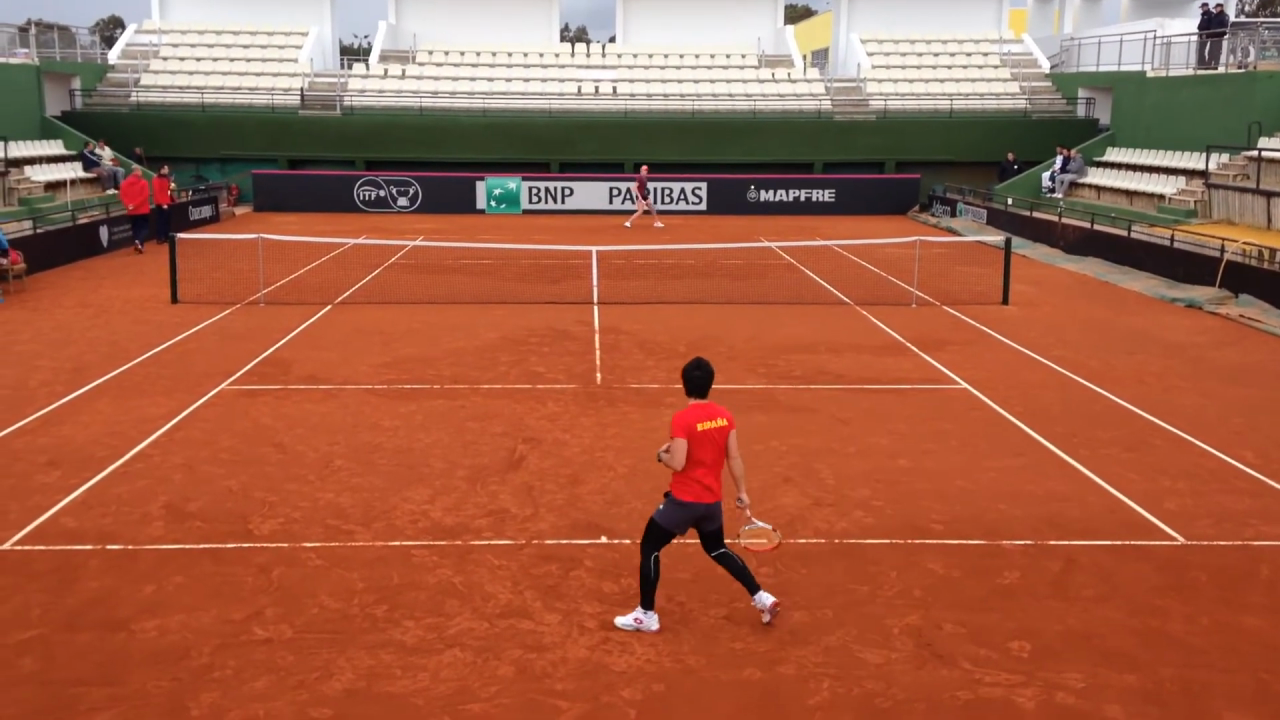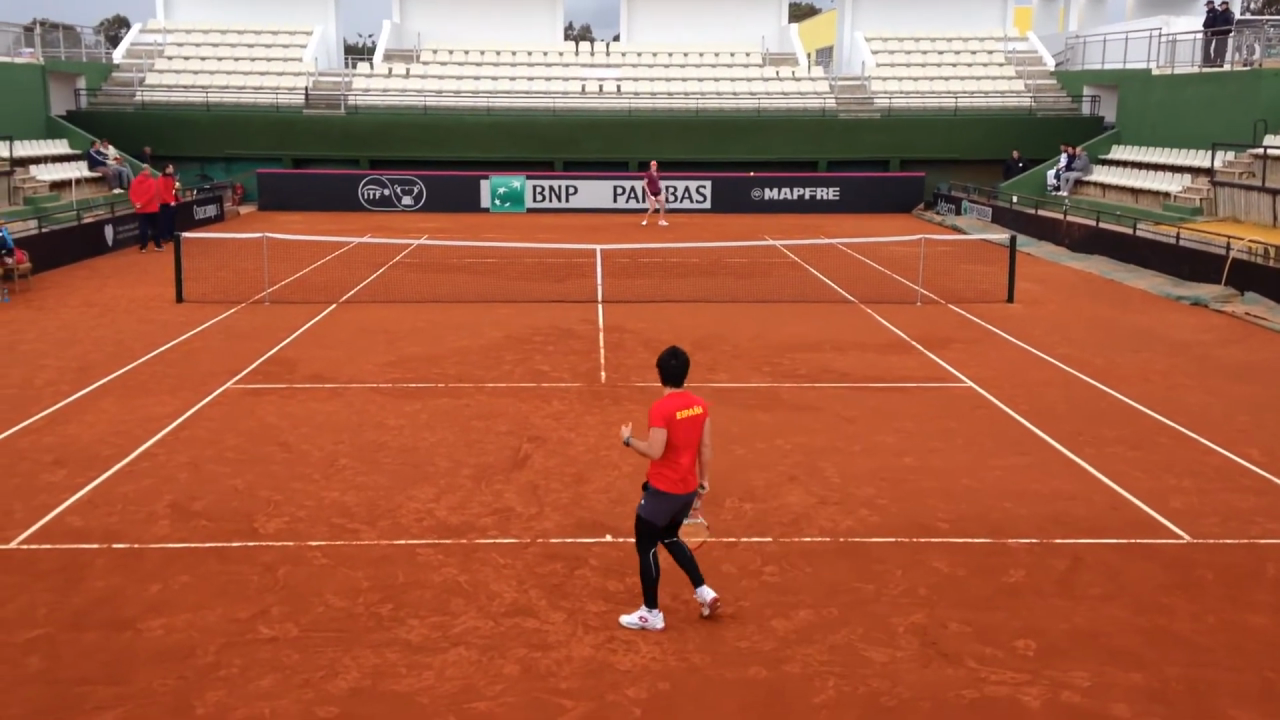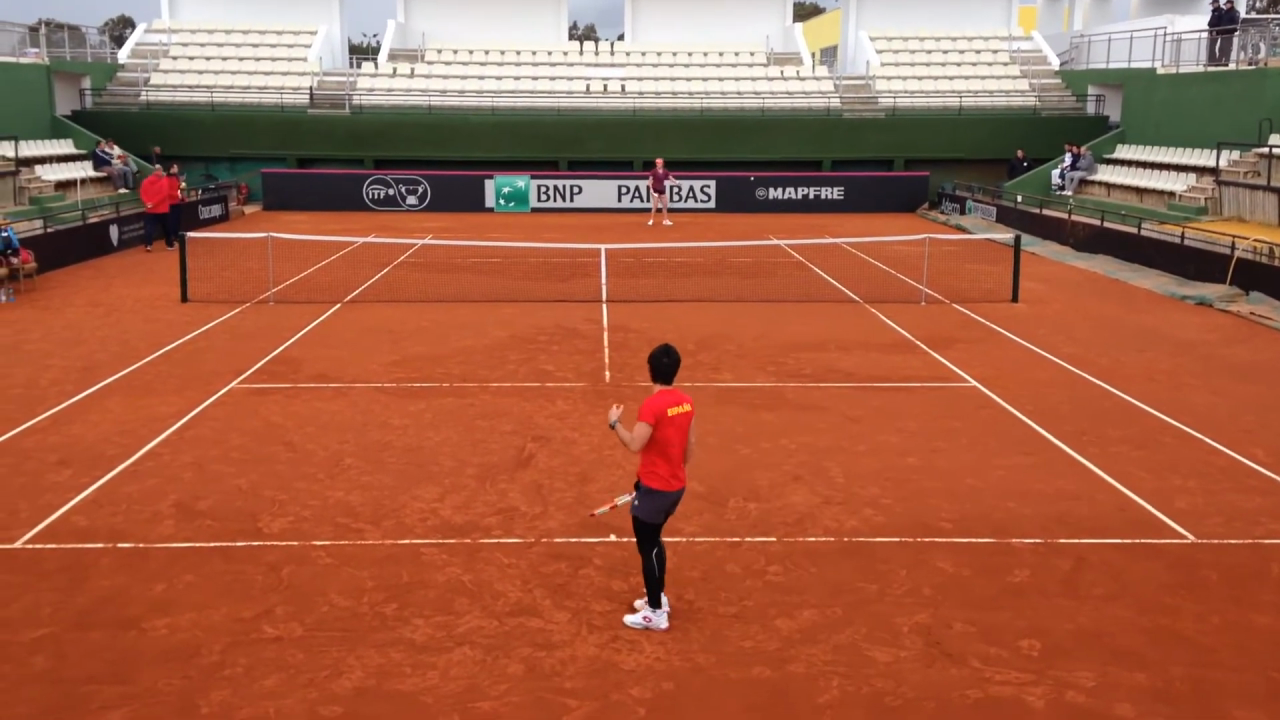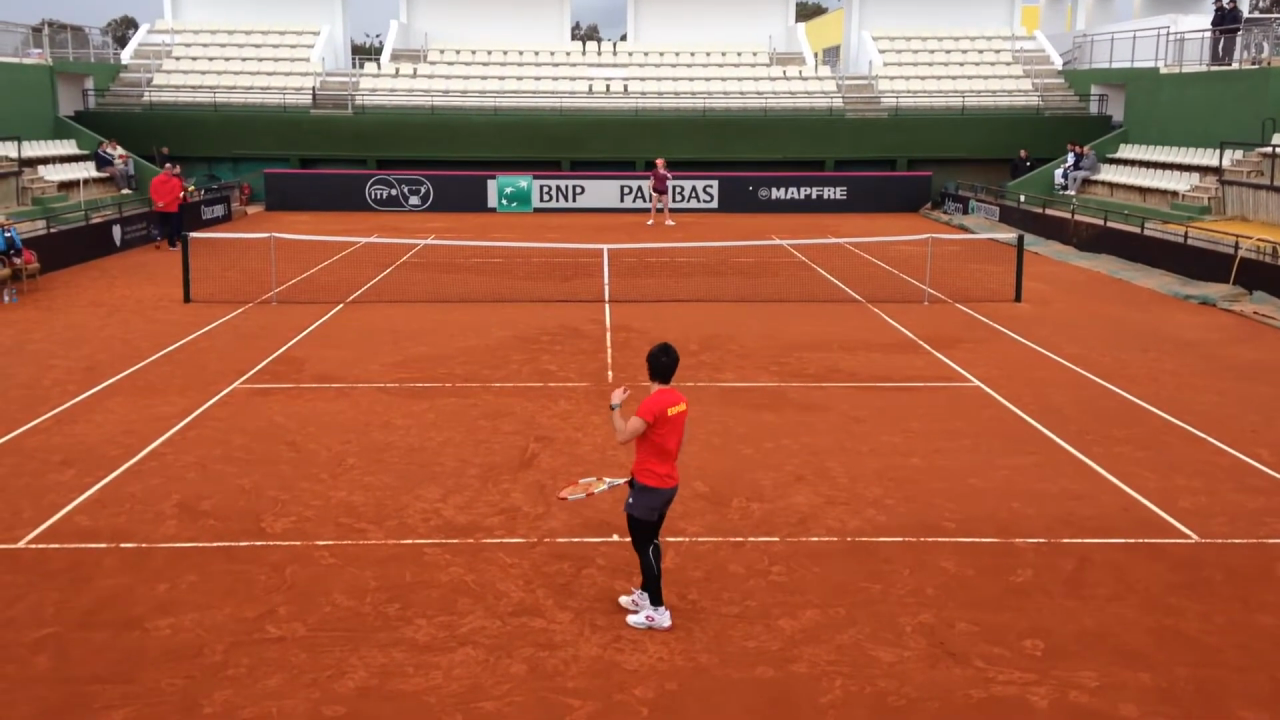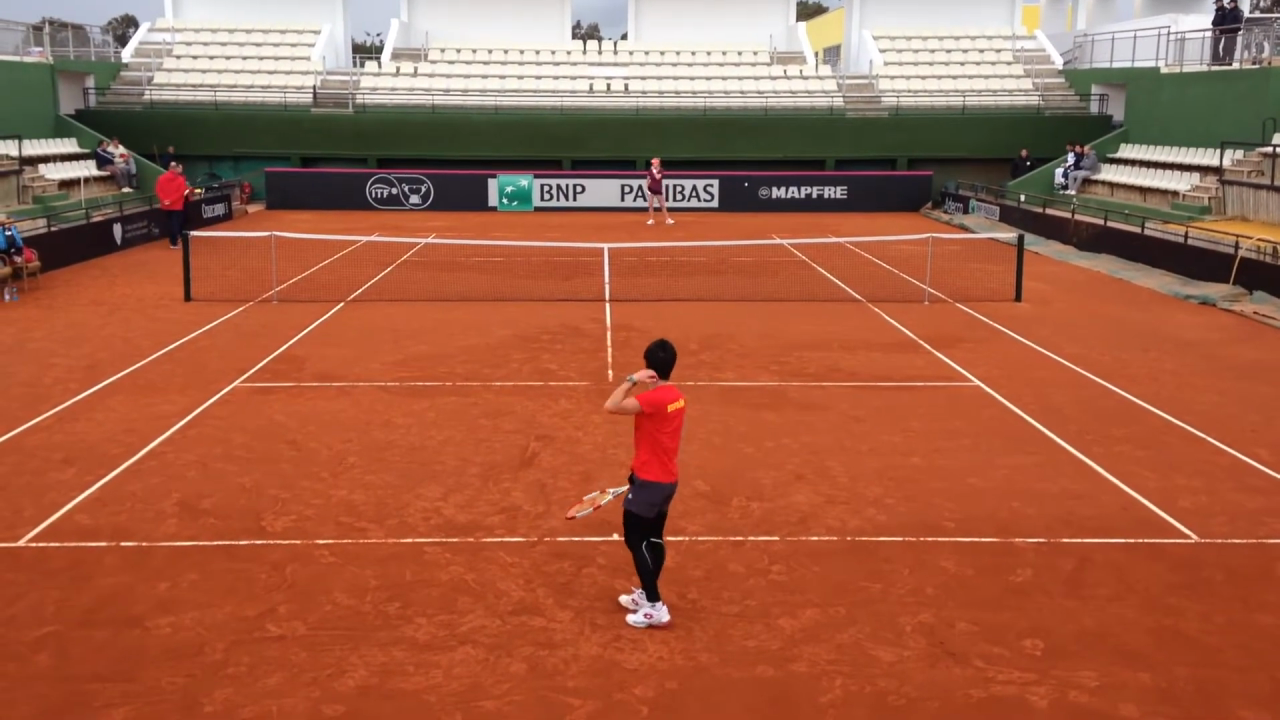
dt=0.2s
person 1, frame 1
left shoulder: (682, 419)
right shoulder: (724, 416)
left elbow: (678, 464)
right elbow: (734, 457)
left wrist: (662, 455)
right wrist: (742, 491)
left hip: (683, 500)
right hip: (712, 501)
left knee: (649, 549)
right knee: (717, 550)
left ankle: (647, 615)
right ankle: (762, 598)
person 1, frame 2
left shoulder: (661, 408)
right shoulder: (700, 405)
left elbow: (655, 452)
right elbow: (705, 446)
left wrist: (628, 439)
right wrist: (703, 479)
left hip: (662, 490)
right hip: (687, 490)
left knee: (646, 547)
right knee: (669, 538)
left ankle: (651, 613)
right ankle: (704, 591)
person 1, frame 3
left shoulder: (651, 405)
right shoulder: (686, 402)
left elbow: (635, 445)
left wrist: (614, 423)
left hip: (653, 487)
right hip: (676, 486)
left knee: (648, 548)
right knee: (653, 540)
left ankle: (656, 613)
right ankle: (656, 598)
person 1, frame 4
left shoulder: (651, 404)
right shoulder: (680, 400)
left elbow: (622, 436)
left wrist: (615, 406)
left hip: (648, 485)
right hip: (669, 483)
left knee: (643, 546)
right knee: (650, 540)
left ankle: (658, 612)
right ankle: (645, 596)
person 1, frame 5
left shoulder: (652, 398)
right shoulder: (676, 396)
left elbow: (611, 406)
left wrist: (632, 379)
left hip: (649, 481)
right hip: (668, 479)
left knee: (636, 541)
right knee: (654, 539)
left ankle: (655, 608)
right ankle: (646, 596)
